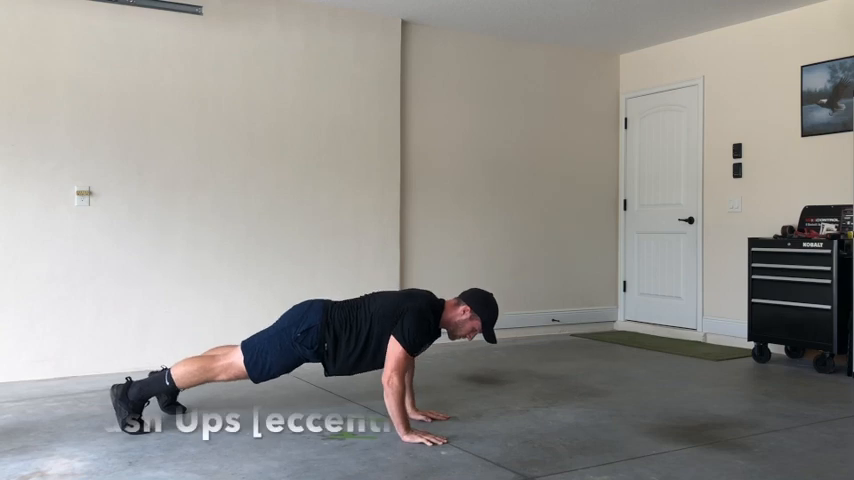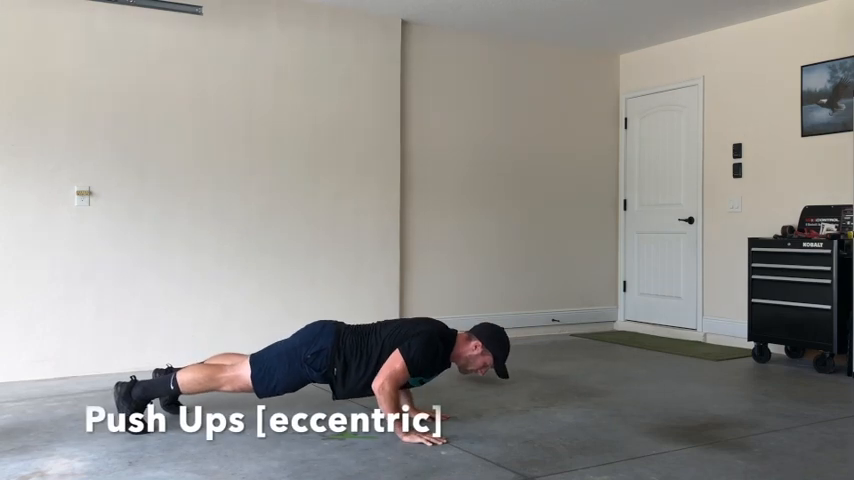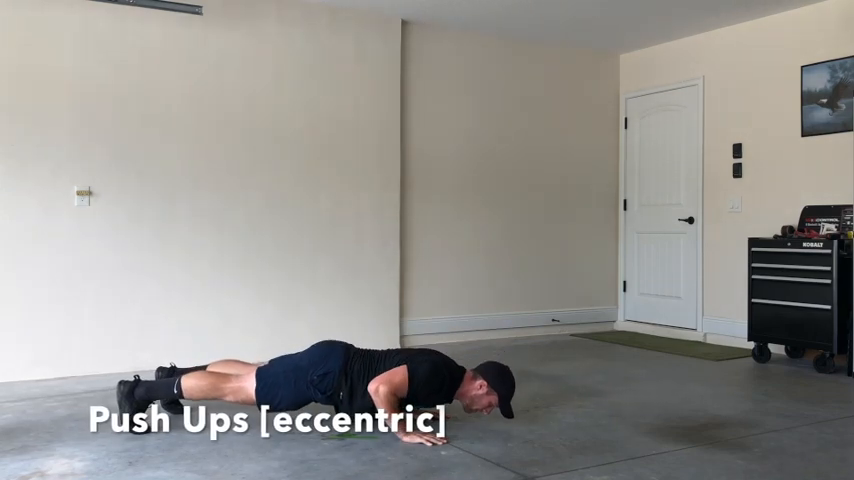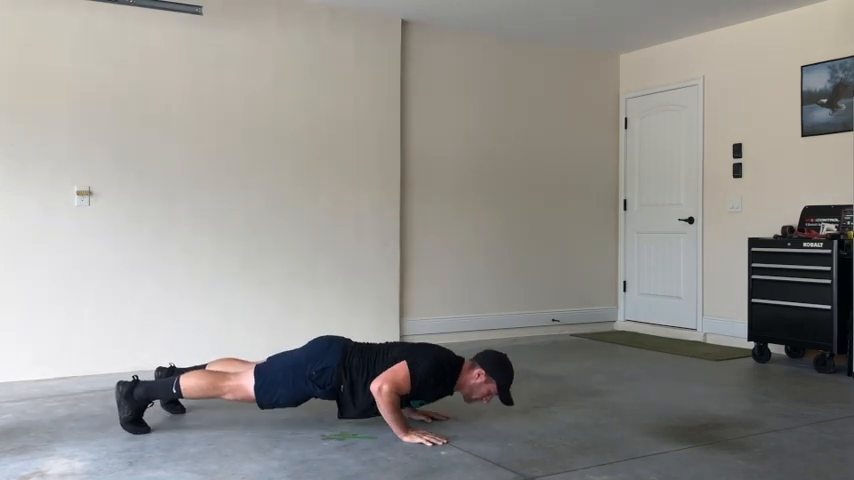
dt=1s
person 1, frame 1
left shoulder: (426, 310)
right shoulder: (420, 317)
left elbow: (404, 359)
right elbow: (392, 377)
left wrist: (412, 409)
right wrist: (404, 431)
left hip: (315, 326)
right hip: (311, 331)
left knee: (237, 356)
right knee: (226, 366)
left ankle: (163, 383)
right ankle: (134, 392)
person 1, frame 2
left shoulder: (437, 339)
right shoulder: (431, 344)
right elbow: (382, 383)
left wrist: (411, 409)
right wrist: (403, 431)
left hip: (326, 345)
right hip: (321, 352)
left knee: (244, 365)
right knee: (231, 378)
left ankle: (169, 376)
right ankle: (139, 391)
person 1, frame 3
left shoulder: (443, 373)
right shoulder: (437, 376)
right elbow: (379, 387)
left wrist: (414, 409)
right wrist: (404, 431)
left hip: (333, 363)
right hip: (327, 372)
left knee: (249, 373)
right knee: (235, 389)
left ankle: (174, 375)
right ankle: (140, 391)
person 1, frame 4
left shoulder: (445, 366)
right shoulder: (437, 369)
right elbow: (381, 386)
left wrist: (413, 408)
right wrist: (405, 431)
left hip: (335, 360)
right hip: (328, 368)
left knee: (249, 372)
right knee: (234, 386)
left ankle: (175, 374)
right ankle: (138, 391)
